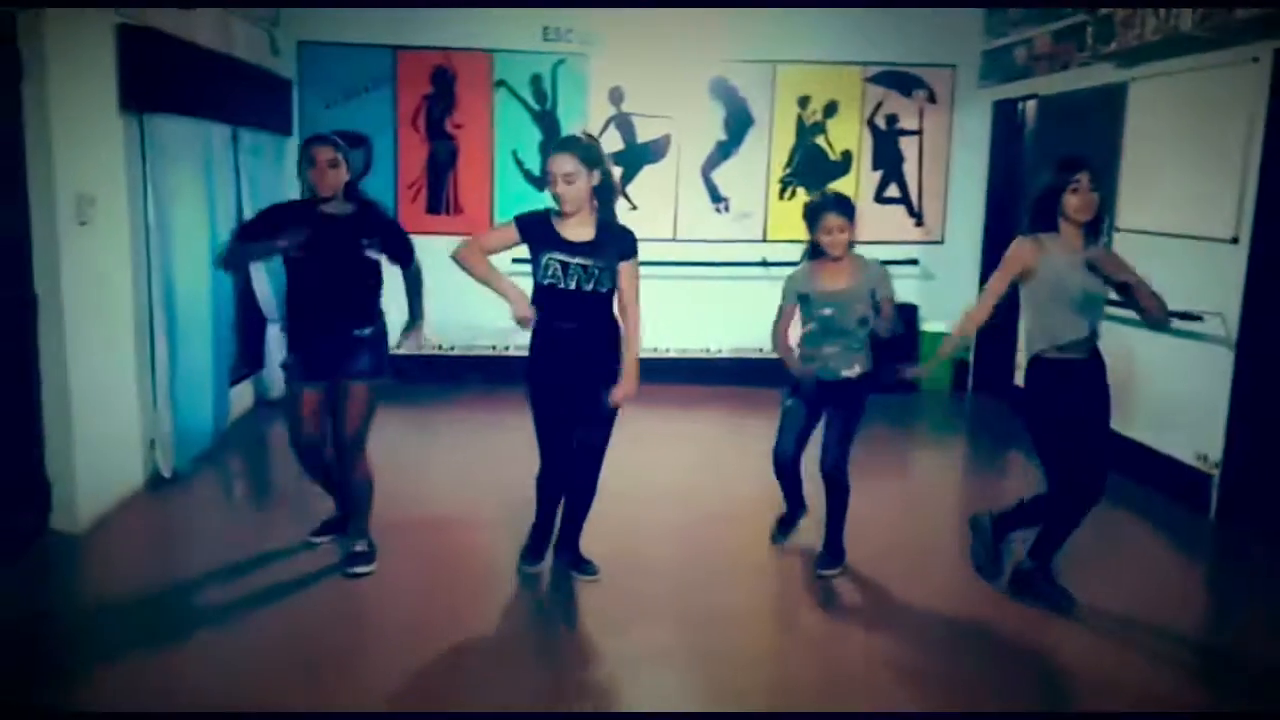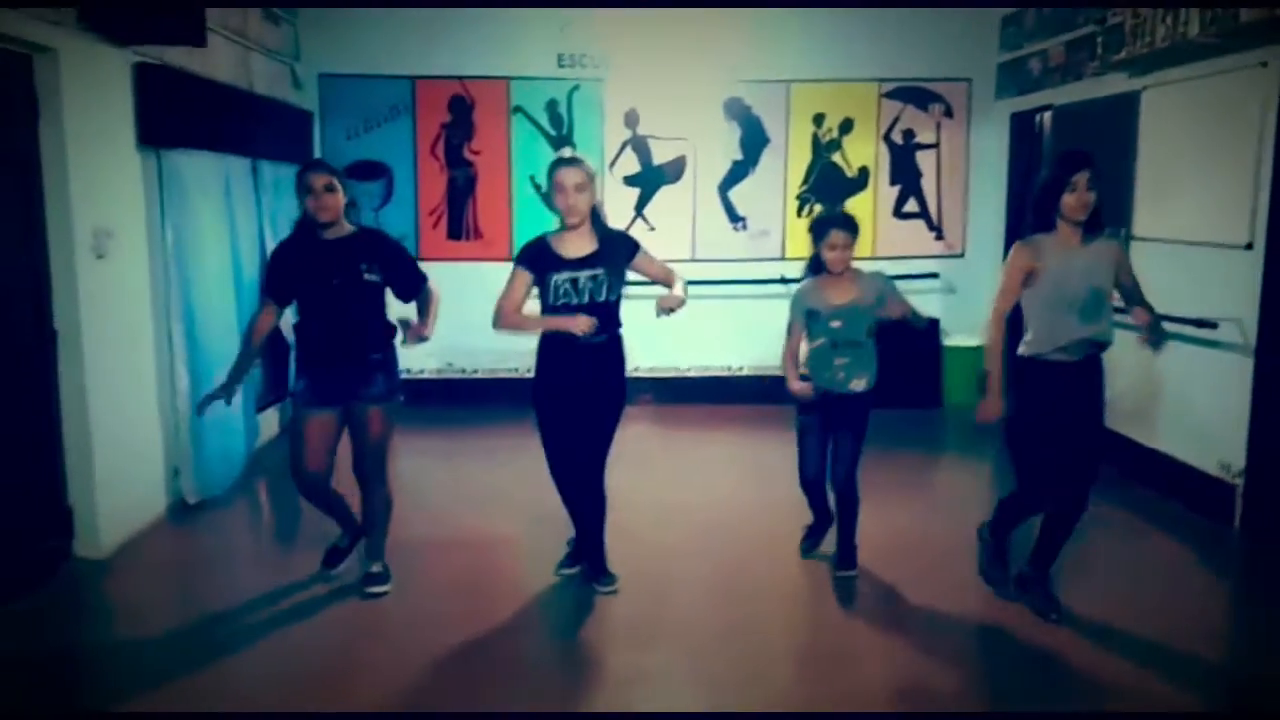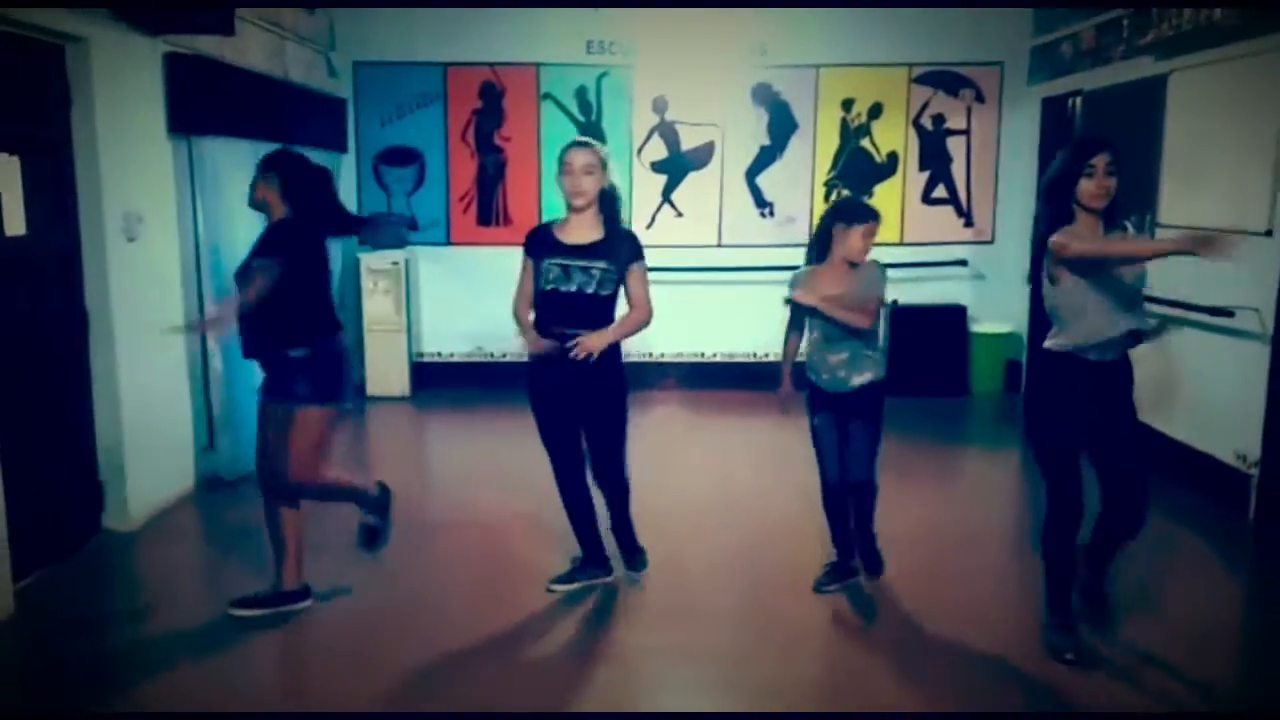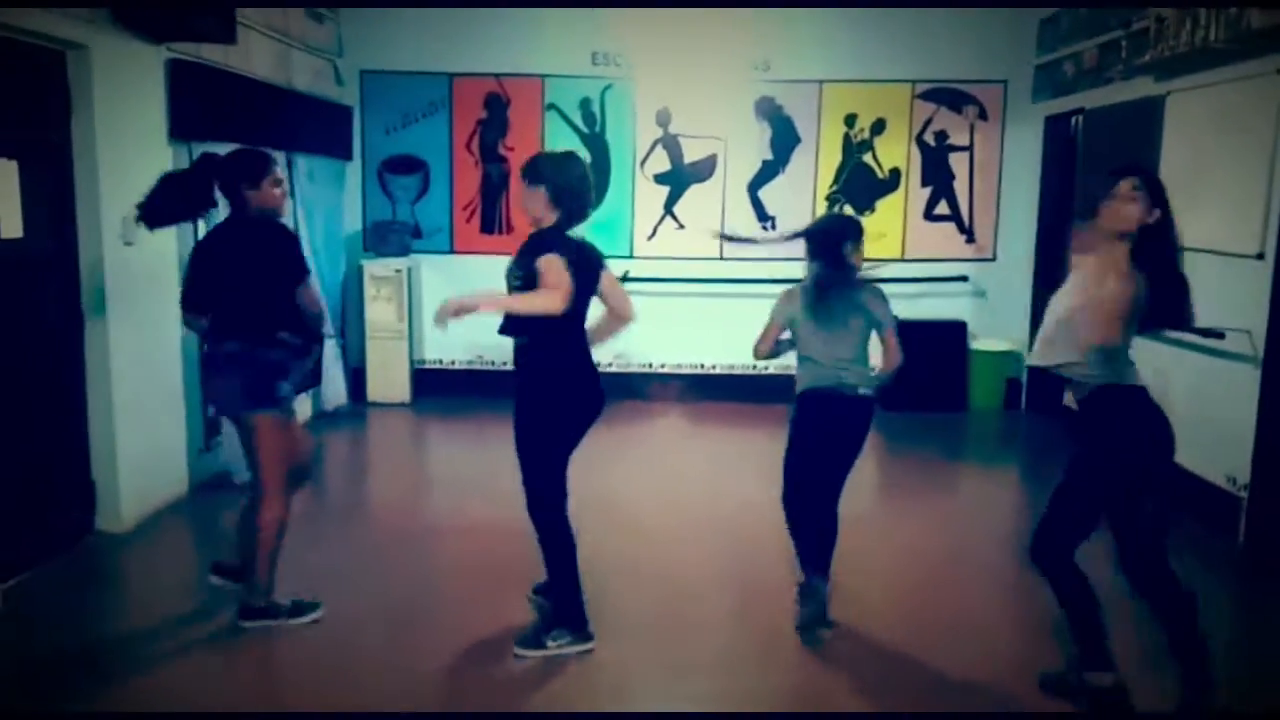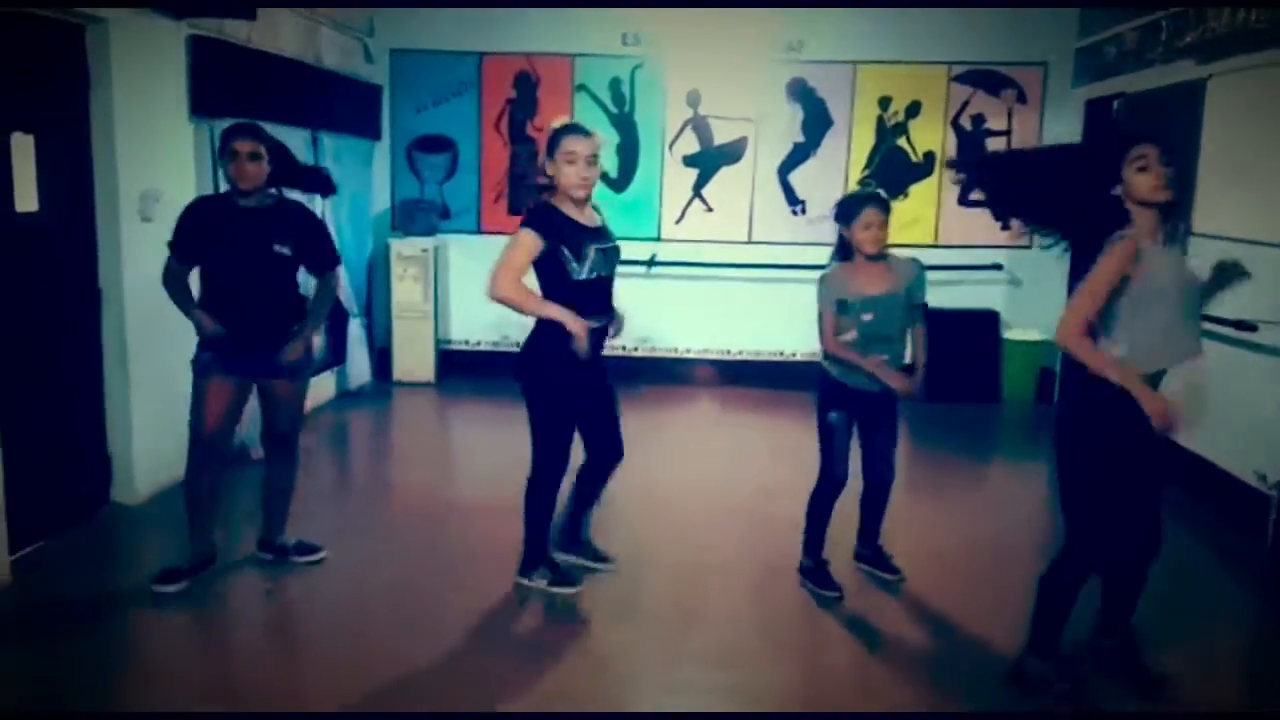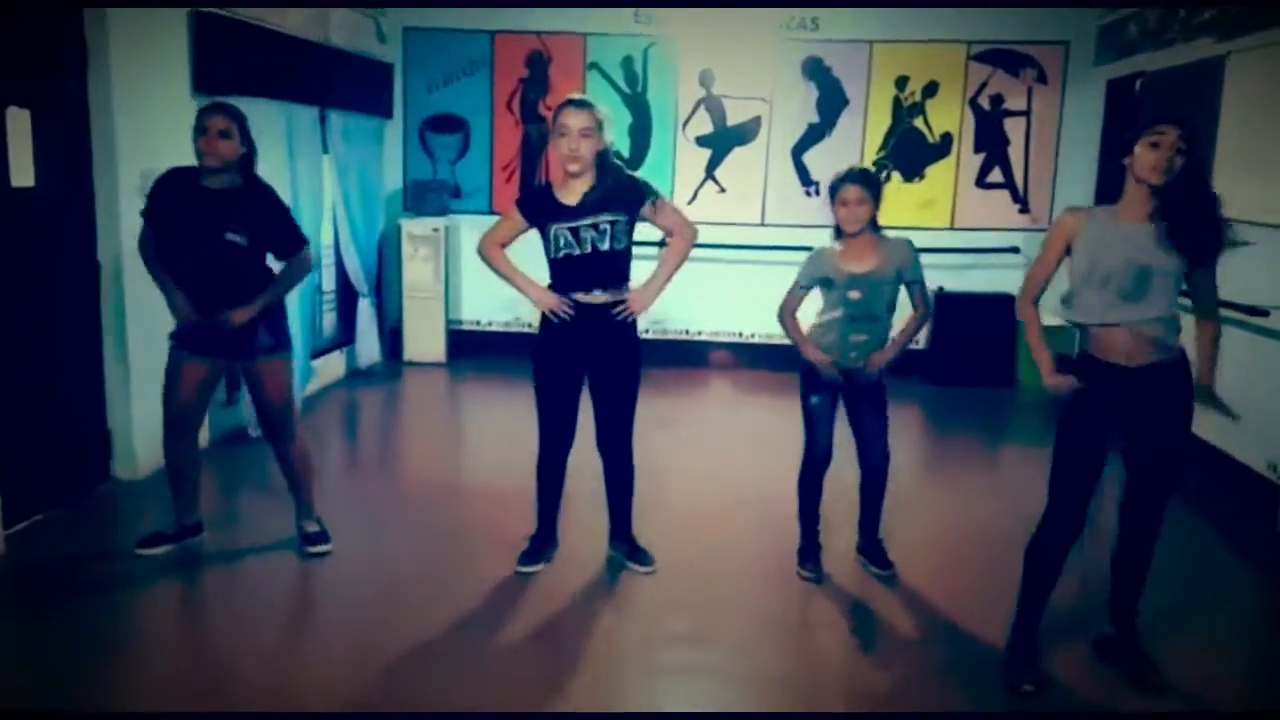
dt=0.5s
person 1, frame 1
left shoulder: (1105, 257)
right shoulder: (1031, 248)
left elbow: (1160, 317)
right elbow: (985, 305)
left wrist: (1129, 279)
right wrist: (939, 357)
left hip: (1091, 376)
right hip: (1050, 377)
left knee: (1090, 486)
right knee: (1071, 491)
left ankle: (1033, 569)
right ankle: (994, 527)
person 1, frame 2
left shoulder: (1111, 251)
right shoulder: (1029, 251)
left elbow: (1137, 302)
right elbow: (998, 320)
left wrist: (1149, 321)
right wrist: (995, 389)
left hip: (1086, 379)
right hip: (1035, 378)
left knee: (1075, 491)
right knee: (1038, 488)
left ankle: (1034, 574)
right ankle: (993, 534)
person 1, frame 3
left shoulder: (1123, 236)
right shoulder: (1062, 240)
right elbow: (1106, 252)
left wrist: (1147, 325)
right wrist: (1185, 244)
left hip: (1113, 379)
right hip: (1060, 381)
left knee: (1131, 502)
right knee: (1065, 504)
left ankle: (1090, 574)
right ankle: (1060, 616)
person 1, frame 4
left shoulder: (1122, 276)
right shoulder: (1089, 266)
left elbow: (1098, 340)
left wrist: (1095, 263)
left hip: (1126, 426)
right hip: (1099, 425)
left knee: (1144, 567)
right knee: (1048, 548)
left ankle: (1196, 675)
right ankle: (1096, 670)
person 1, frame 5
left shoulder: (1163, 246)
right shoulder: (1126, 246)
left elbow: (1175, 306)
right elbow: (1070, 330)
left wrist: (1216, 281)
right wrist: (1145, 392)
left hip: (1129, 410)
right hip: (1095, 409)
left knee: (1141, 538)
right knee: (1088, 543)
left ankle: (1113, 641)
right ankle: (1037, 656)
person 1, frame 6
left shoulder: (1185, 232)
right shoulder: (1078, 223)
left elbow: (1206, 313)
right elbow: (1027, 299)
left wrist: (1203, 378)
right wrist: (1046, 367)
left hip: (1162, 390)
right hip: (1093, 385)
left knee: (1141, 525)
right knee: (1062, 519)
left ankle: (1120, 634)
right ankle: (1023, 640)
person 2, frame 1
left shoulder: (618, 238)
right shoulder: (534, 224)
left elbow: (629, 312)
right elbow: (466, 252)
left wrist: (628, 373)
right wrist: (512, 295)
left hip: (600, 358)
right hip: (549, 356)
left knee: (588, 460)
right knee: (554, 458)
left ankle: (568, 543)
right ankle: (539, 536)
person 2, frame 2
left shoulder: (618, 245)
right shoulder: (535, 253)
left elbow: (672, 279)
right elbow: (503, 317)
left wrist: (674, 294)
right wrist: (561, 321)
left hip: (605, 372)
right hip: (554, 375)
left knee: (590, 467)
right knee: (563, 467)
left ankle: (593, 554)
right ankle: (584, 539)
person 2, frame 3
left shoulder: (621, 242)
right shoulder: (539, 238)
left elbow: (642, 311)
right elbow: (524, 301)
left wrist: (606, 337)
right wrist: (529, 335)
left hip: (601, 370)
right hip: (548, 370)
left knee: (608, 468)
right knee: (566, 469)
left ankle: (627, 538)
right ankle: (592, 558)
person 2, frame 4
left shoulder: (544, 242)
right shoulder: (586, 251)
left elbow: (556, 300)
right elbow: (622, 312)
left wrist: (480, 301)
left hip: (548, 385)
right hip: (578, 382)
left knee: (545, 500)
right knee: (544, 489)
left ankle: (571, 623)
right ankle: (562, 583)
person 2, frame 5
left shoulder: (594, 219)
right shoulder: (543, 220)
right elbow: (501, 285)
left wrist: (607, 307)
right wrist: (566, 316)
left hip: (587, 355)
right hip: (551, 358)
left knee: (609, 450)
right knee: (550, 461)
left ankle: (570, 535)
right ankle: (535, 559)
person 2, frame 6
left shoulder: (628, 191)
right shoulder: (538, 201)
left elbow: (684, 233)
right elbow: (490, 246)
left wrist: (651, 289)
right wrist: (532, 291)
left hip: (615, 329)
right hip: (562, 330)
left knee: (616, 442)
right knee: (554, 441)
left ankle: (622, 537)
right ankle: (544, 536)
person 3, frame 1
left shoulder: (374, 221)
right shoulder: (282, 218)
left elbow: (409, 265)
right elbow: (228, 259)
left wrist: (416, 319)
right wrist: (268, 247)
left hip: (359, 346)
right hip: (305, 347)
left knee: (349, 449)
right knee: (309, 449)
left ankle: (360, 536)
right ankle: (343, 511)
person 3, frame 2
left shoulder: (378, 246)
right shoulder: (292, 253)
left elbow: (423, 290)
right elbow: (267, 315)
left wrist: (424, 324)
right wrist: (237, 374)
left hip: (372, 371)
right hip: (316, 374)
left knee: (371, 471)
right knee: (308, 476)
left ankle: (375, 559)
right ankle: (349, 527)
person 3, frame 3
left shoulder: (290, 233)
right shoulder: (285, 234)
left elbow: (268, 273)
left wrist: (228, 310)
left hip: (310, 368)
right hip: (284, 370)
left knee: (296, 477)
right knee: (271, 477)
left ankle: (373, 499)
right ankle: (290, 587)
person 3, frame 4
left shoulder: (209, 246)
right shoulder: (273, 236)
left elbow: (194, 318)
right elbow: (310, 306)
right wrist: (311, 342)
left hip: (224, 369)
right hip: (261, 372)
left knee: (296, 463)
right knee: (273, 485)
left ankle: (244, 564)
right ankle: (259, 601)
person 3, frame 5
left shoulder: (297, 218)
right shoulder: (200, 214)
left elbow: (328, 280)
right elbow: (173, 274)
left wrist: (307, 334)
right wrist: (197, 315)
left hip: (284, 350)
right hip: (222, 348)
left knee: (281, 445)
right knee: (205, 447)
left ankle: (273, 538)
right ankle: (200, 552)
person 3, frame 6
left shoulder: (259, 201)
right shoulder: (172, 186)
left elbow: (301, 262)
right elbow: (149, 242)
left wrist: (253, 306)
right wrist: (172, 292)
left hip: (257, 326)
right hip: (196, 327)
left knee: (280, 427)
right knee: (178, 425)
left ankle: (308, 519)
right ankle: (187, 522)
person 4, frame 1
left shoulder: (873, 272)
right shoulder: (800, 279)
left elbow: (891, 322)
right elbow: (780, 326)
left wrist: (885, 329)
right wrist: (791, 359)
left hip: (850, 383)
right hip: (808, 380)
left knee: (834, 465)
right knee: (784, 455)
left ankle: (834, 545)
right ankle: (794, 509)
person 4, frame 2
left shoulder: (875, 284)
right shoulder: (805, 294)
left elbow: (916, 321)
right elbow: (791, 348)
left wrist: (900, 312)
right wrist: (792, 380)
left hip: (855, 398)
right hip: (814, 395)
left knee: (842, 478)
right knee: (810, 475)
left ankle: (846, 547)
right ankle: (821, 520)
person 4, frame 3
left shoulder: (872, 276)
right shoulder: (805, 277)
left elbow: (865, 322)
right elbow: (795, 330)
left wrist: (813, 301)
right wrist: (786, 377)
left hip: (863, 392)
right hip: (821, 394)
left knee: (860, 478)
right knee: (832, 480)
left ankle: (866, 543)
right ankle: (844, 557)
person 4, frame 4
left shoulder: (794, 298)
right shoulder: (870, 296)
left elbow: (764, 351)
right elbow: (894, 358)
left hip: (814, 405)
right hip: (857, 408)
left knee: (797, 495)
right knee: (825, 498)
left ankle: (814, 579)
right ankle: (816, 581)
person 4, frame 5
left shoulder: (909, 272)
right shoulder: (833, 280)
left elbow: (917, 326)
right elbow: (829, 341)
left wrist: (918, 370)
right wrist: (880, 371)
left hip: (886, 394)
right hip: (840, 388)
left knee: (881, 475)
right knee: (833, 477)
left ankle: (868, 548)
right ankle: (811, 560)
person 4, frame 6
left shoulder: (900, 252)
right shoulder: (822, 259)
left elbow: (922, 309)
right elbow: (786, 312)
left wrist: (891, 351)
right wrist: (808, 350)
left hip: (868, 372)
right hip: (822, 369)
left knee: (876, 460)
right knee: (818, 455)
left ankle: (869, 541)
right ankle: (808, 544)
